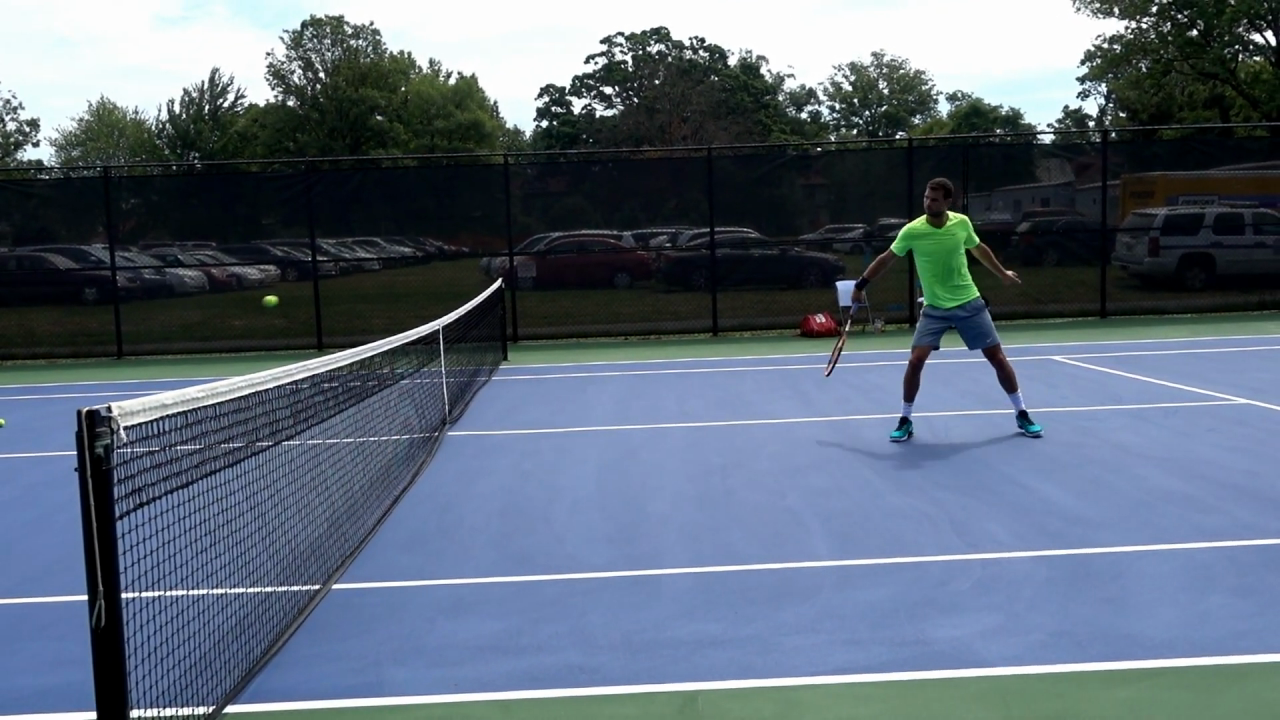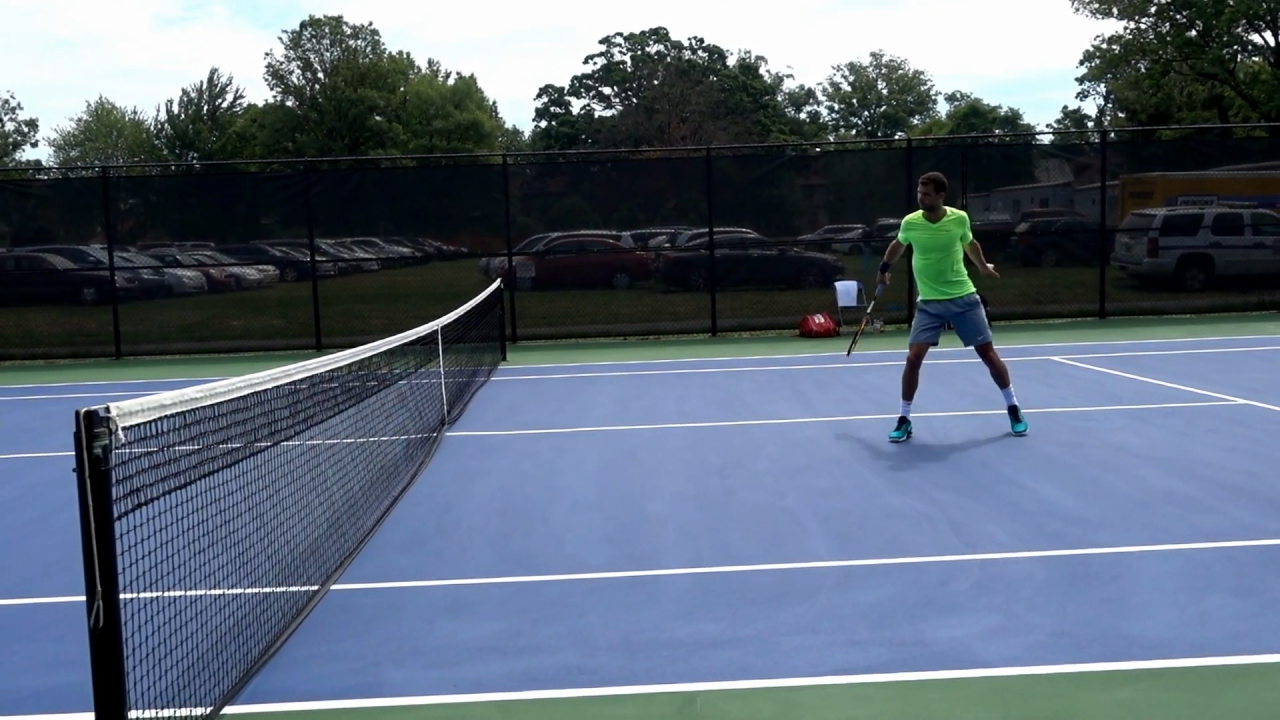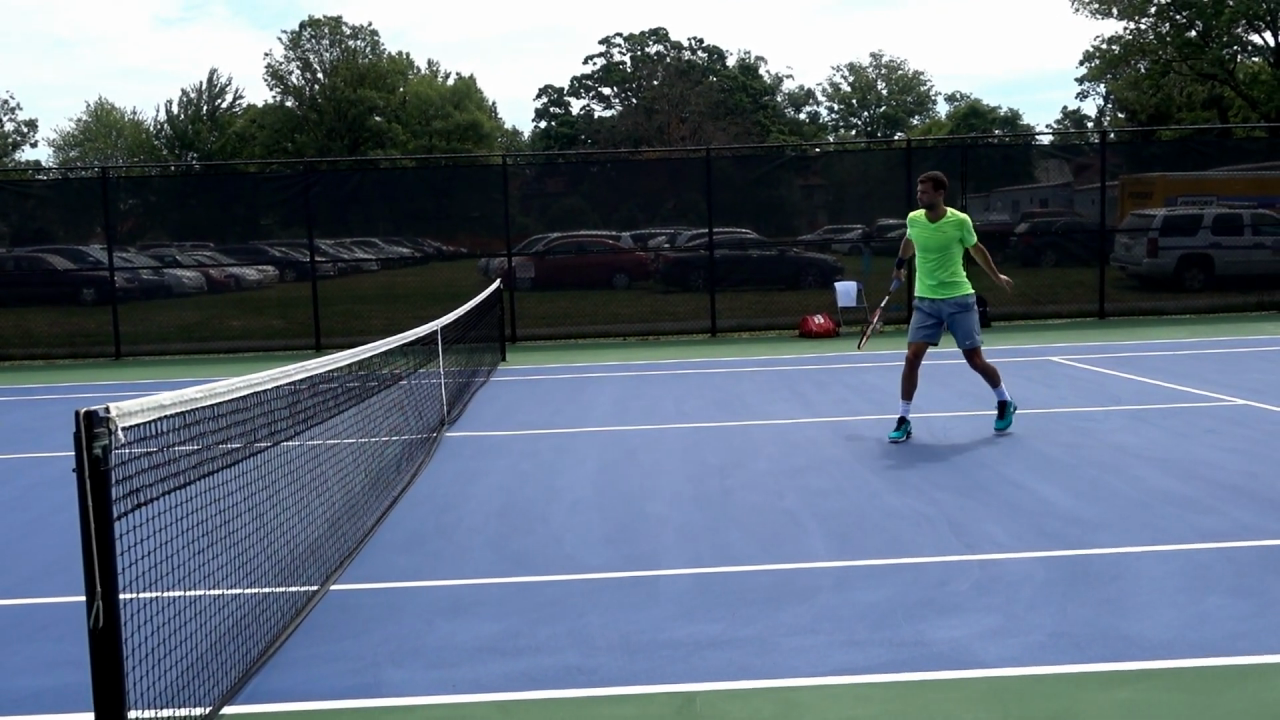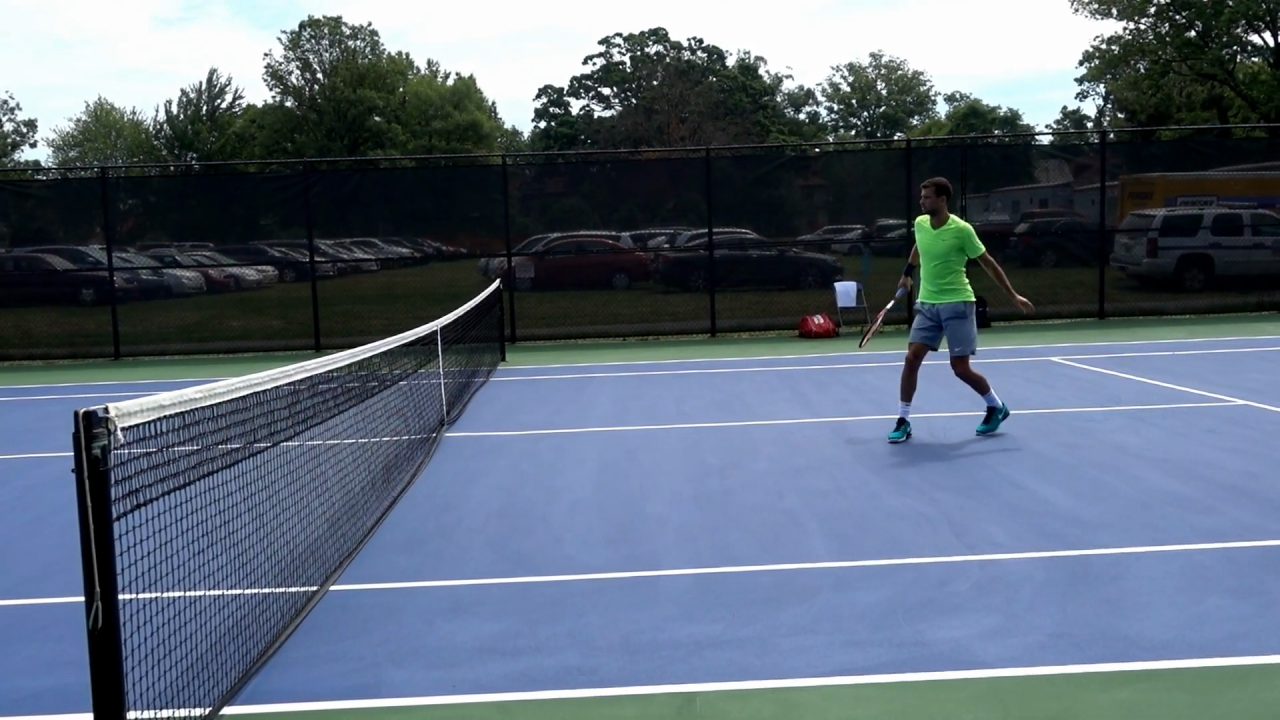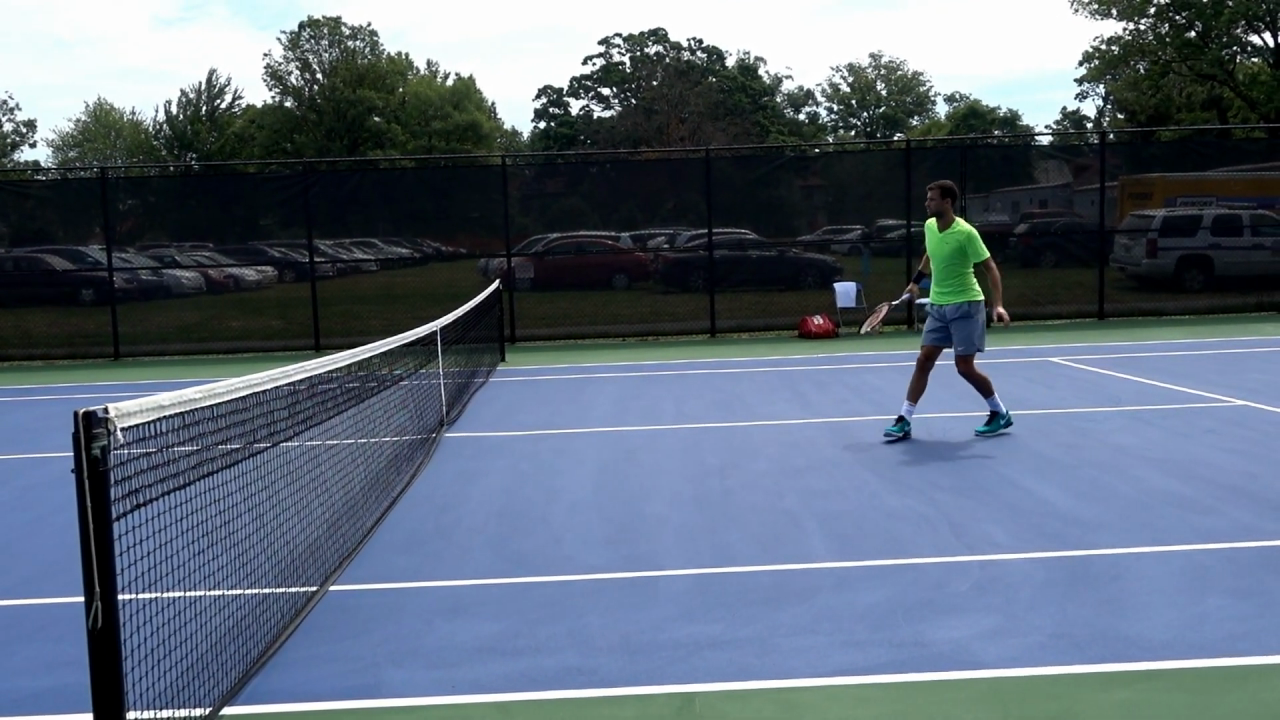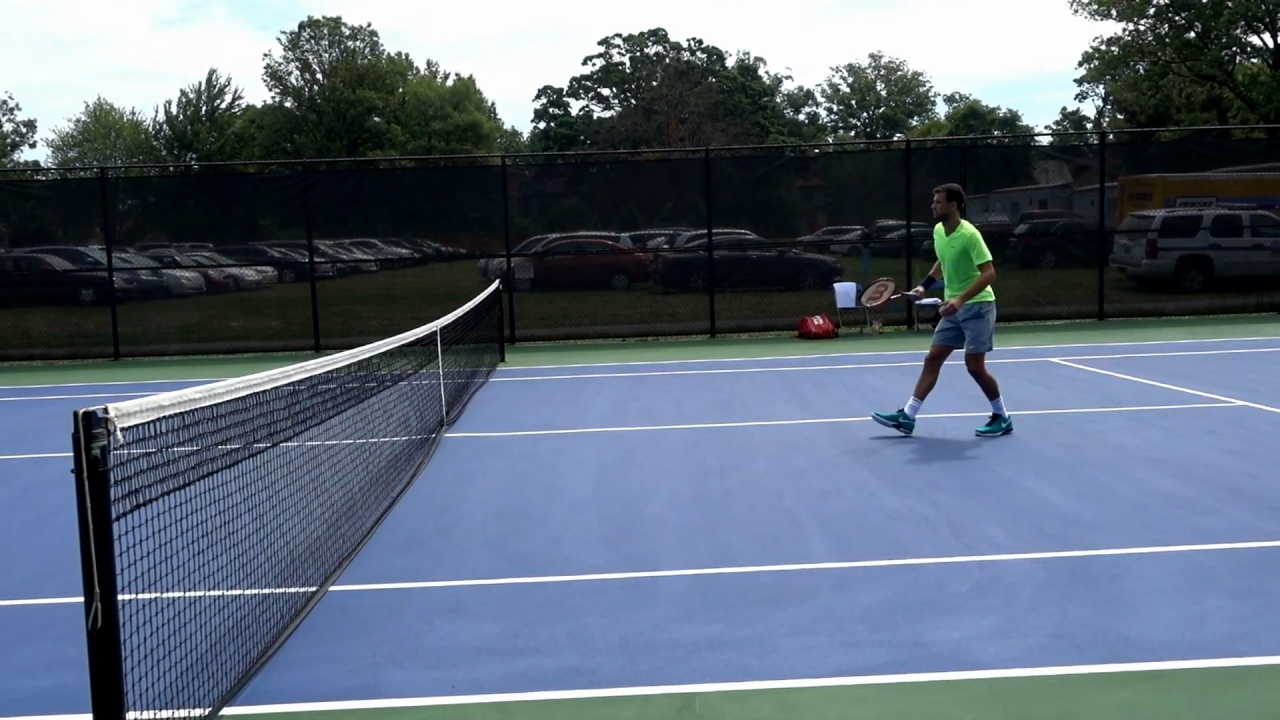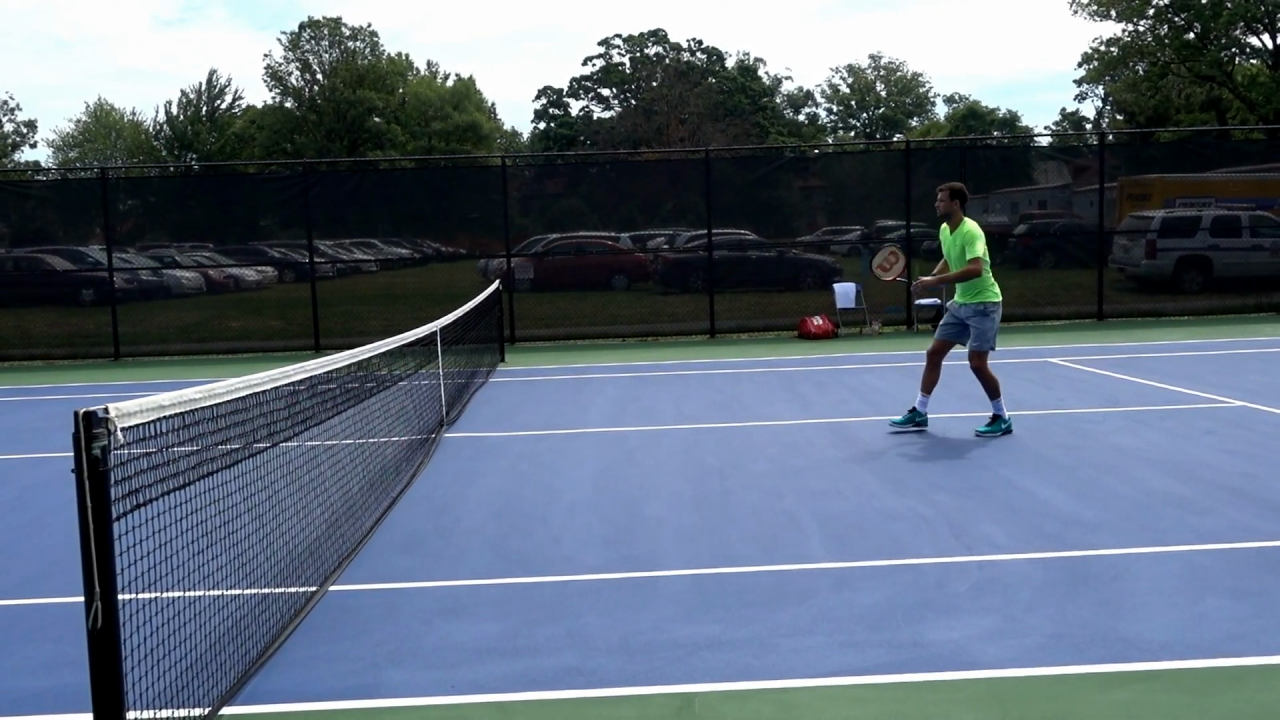
dt=0.1s
person 1, frame 1
left shoulder: (962, 223)
right shoulder: (912, 231)
left elbow: (978, 248)
right elbow: (886, 259)
left wrist: (1002, 273)
right wrist: (861, 284)
left hip: (969, 303)
right hip: (934, 309)
left knee: (998, 358)
right knee: (915, 361)
left ankle: (1021, 413)
right ankle: (905, 420)
person 1, frame 2
left shoulder: (959, 218)
right shoulder: (910, 222)
right elbow: (897, 246)
left wrist: (983, 266)
right wrist: (883, 270)
left hip: (962, 299)
right hip: (928, 303)
left knee: (988, 356)
right knee: (913, 359)
left ankle: (1013, 408)
right ankle: (904, 420)
person 1, frame 3
left shoulder: (961, 221)
right shoulder: (913, 219)
left elbow: (975, 248)
left wrist: (996, 276)
right wrist: (899, 266)
left hip: (959, 299)
right hip: (925, 301)
left knee: (975, 360)
right knee: (912, 358)
left ankle: (1004, 402)
right ankle: (904, 419)
person 1, frame 4
left shoulder: (962, 229)
right shoulder: (920, 223)
left elbow: (987, 261)
left wrist: (1013, 295)
right wrist: (907, 272)
left hip: (958, 304)
right hip: (927, 305)
left knee: (961, 368)
right knee: (911, 360)
left ankle: (996, 406)
right ankle: (903, 421)
person 1, frame 5
left shoulder: (966, 233)
right shoulder: (930, 226)
left elbow: (990, 268)
left wrist: (998, 305)
right wrist: (916, 280)
left hip: (966, 305)
right hip: (938, 305)
left knee: (964, 367)
right knee: (923, 361)
left ankle: (999, 413)
right ankle: (904, 421)
person 1, frame 6
left shoulder: (970, 235)
right shoulder: (938, 231)
left elbow: (989, 274)
left wrist: (961, 299)
right wrist: (924, 285)
left hip: (978, 305)
right hip: (954, 307)
left knee: (974, 365)
right knee: (933, 359)
left ankle: (1001, 418)
right ankle: (906, 417)
person 1, frame 7
left shoulder: (971, 231)
right shoulder: (945, 230)
left elbow: (976, 270)
left wrist: (936, 281)
right wrist: (931, 278)
left hip: (984, 304)
right hip: (961, 304)
left knee: (977, 363)
right knee: (933, 353)
left ankle: (1001, 418)
right ankle: (919, 413)
